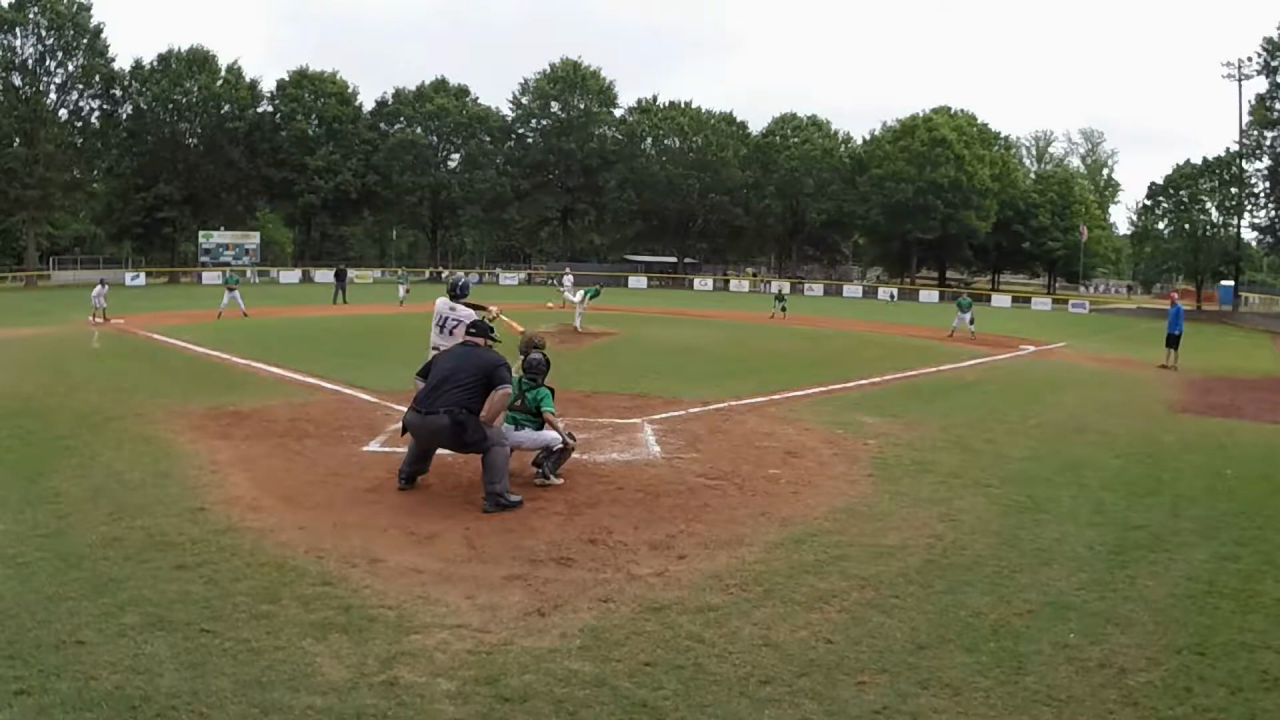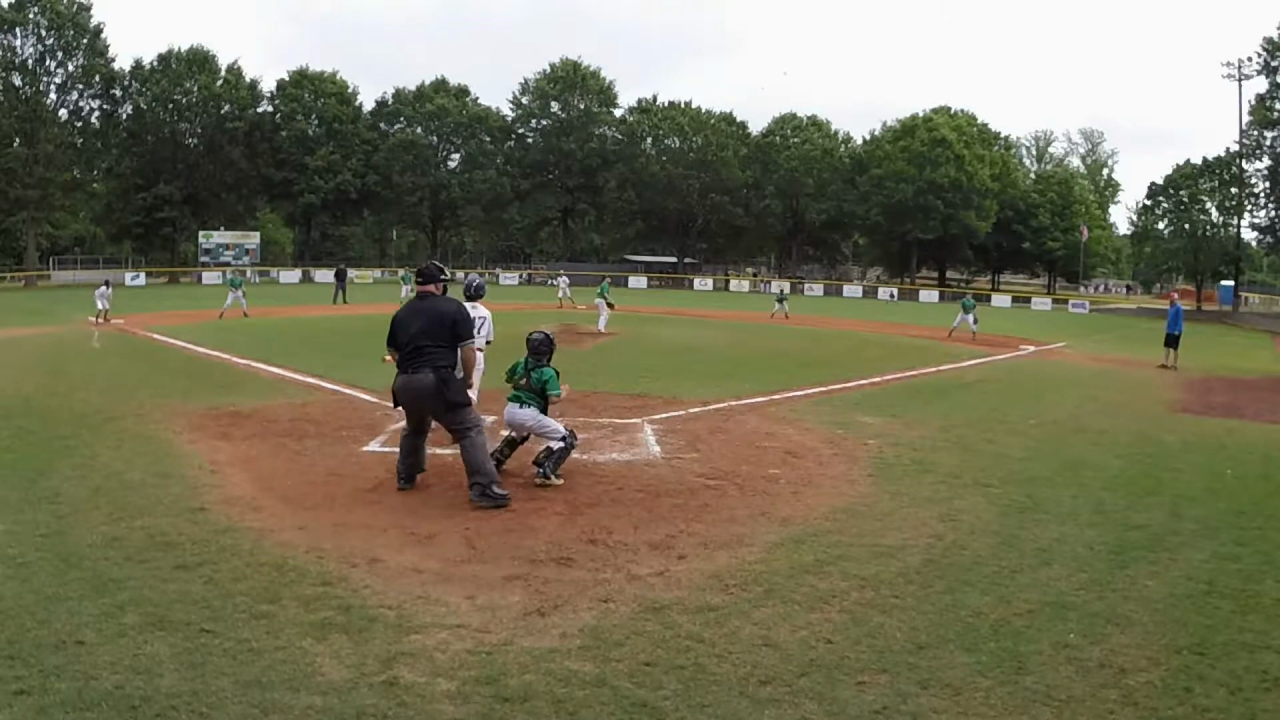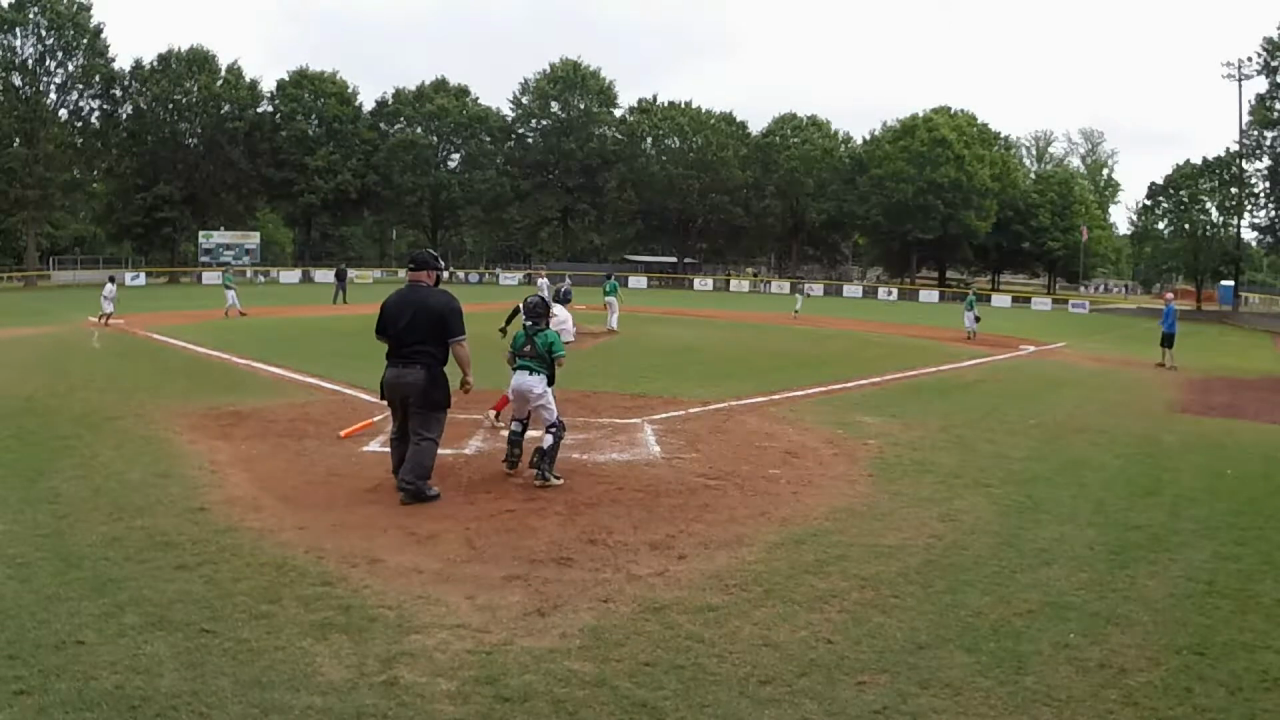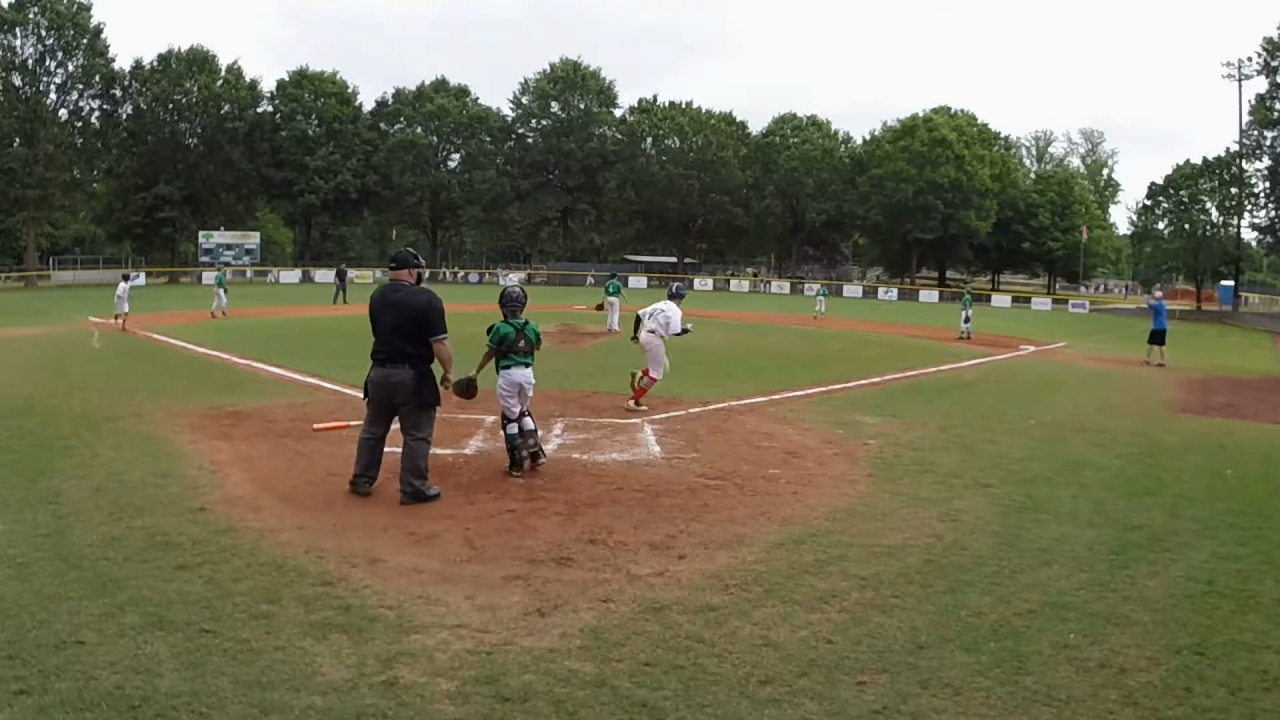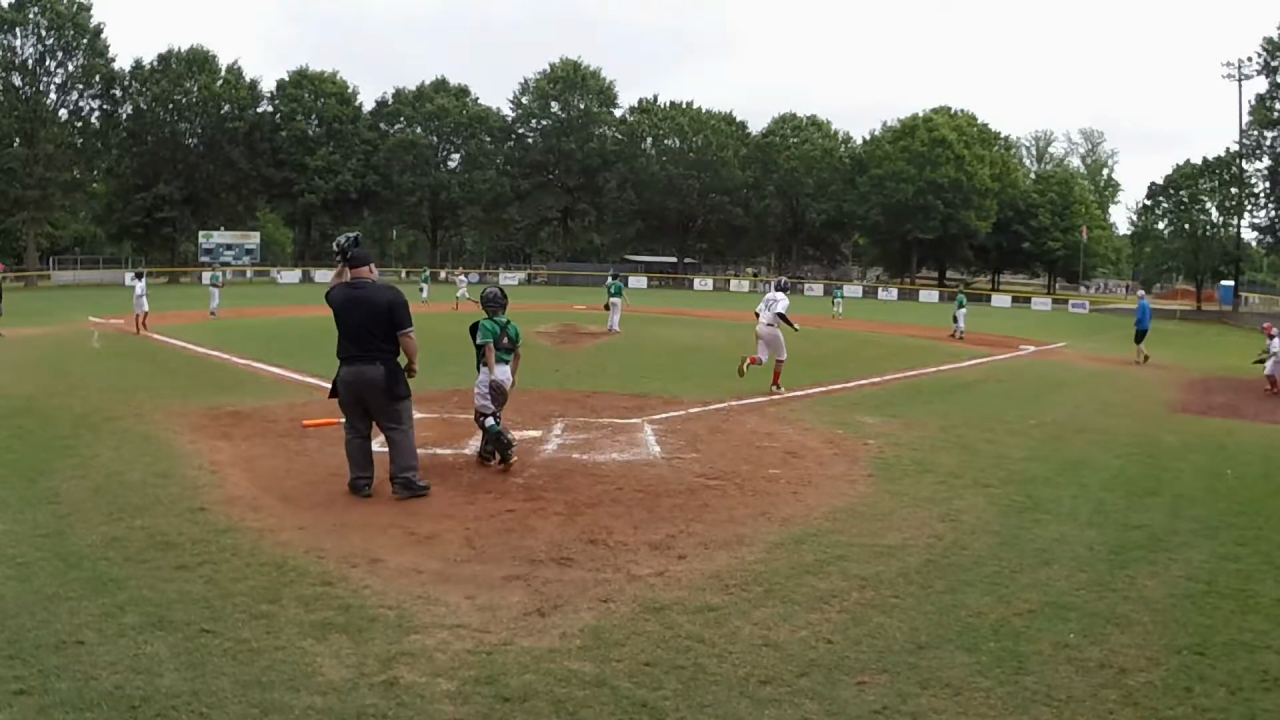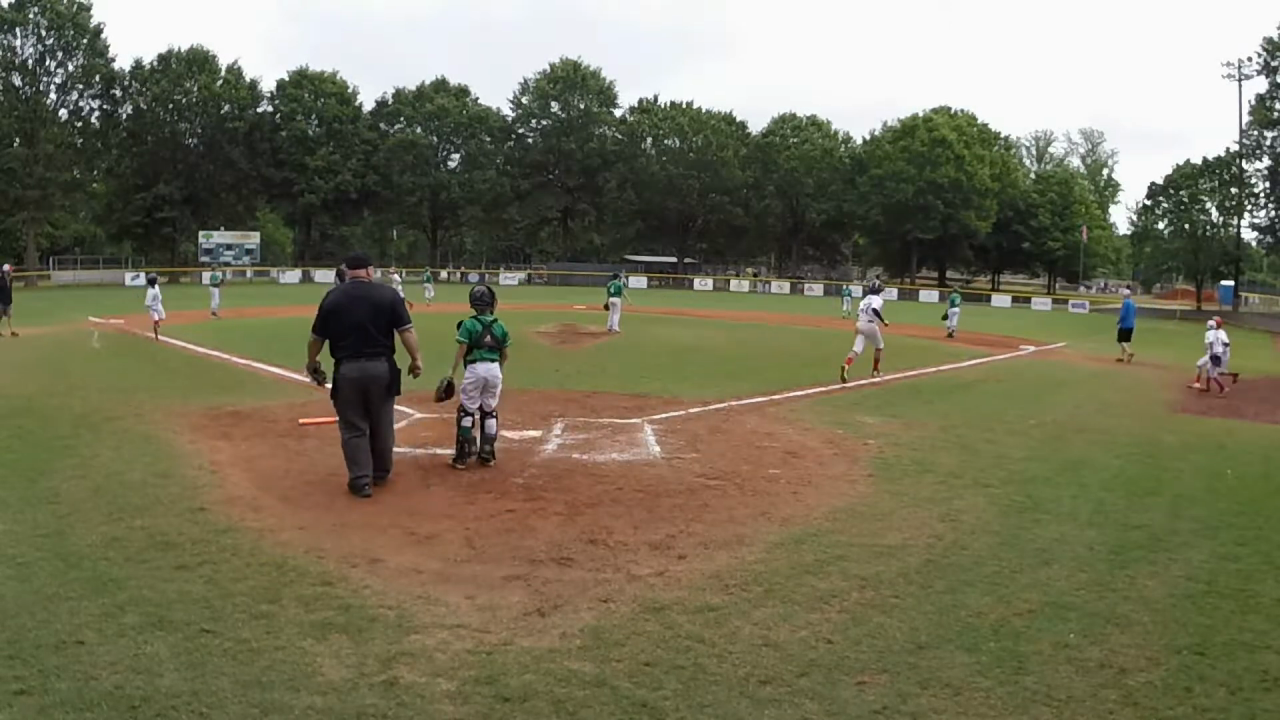
dt=0.5s
person 1, frame 1
left shoulder: (444, 354)
right shoulder: (494, 359)
left elbow: (419, 380)
right elbow: (504, 392)
right wrist: (485, 422)
left hip: (415, 421)
right hip: (449, 424)
right knee: (497, 440)
left ankle: (407, 477)
right ankle: (497, 497)
person 1, frame 2
left shoulder: (402, 312)
right shoulder: (453, 307)
left elbow: (393, 350)
right elbow: (468, 348)
right wrist: (467, 377)
left hip: (406, 383)
right hip: (437, 381)
left knee: (415, 428)
right knee: (470, 428)
left ankle: (406, 477)
right ankle: (484, 488)
person 1, frame 3
left shoulder: (392, 300)
right shoulder: (444, 300)
left elbow: (381, 336)
right elbow: (458, 343)
right wrist: (467, 374)
left hip: (393, 374)
right hip: (426, 377)
left knee: (401, 430)
right knee: (425, 434)
left ankle: (403, 478)
right ankle: (413, 487)
person 1, frame 4
left shoulder: (378, 296)
right shoulder: (426, 299)
right elbow: (439, 342)
right wrist: (448, 371)
left hip: (379, 373)
right hip: (413, 376)
left knee: (373, 430)
right knee: (417, 434)
left ankle: (362, 480)
right ankle: (414, 488)
person 1, frame 5
left shoulder: (339, 295)
right shoulder: (390, 294)
right elbow: (406, 336)
left wrist: (342, 265)
right wrist: (412, 362)
left hip: (349, 372)
right hip: (383, 372)
left knee: (356, 431)
right knee: (399, 427)
left ankle: (361, 482)
right ankle: (405, 481)
person 1, frame 6
left shoulder: (333, 297)
right shoulder: (388, 294)
left elbow: (317, 339)
right elbow: (406, 331)
left wrist: (312, 363)
right wrist: (416, 359)
left hip: (347, 370)
right hip: (381, 368)
left knee: (353, 428)
right knee: (382, 425)
left ankle: (360, 481)
right ankle: (379, 473)
